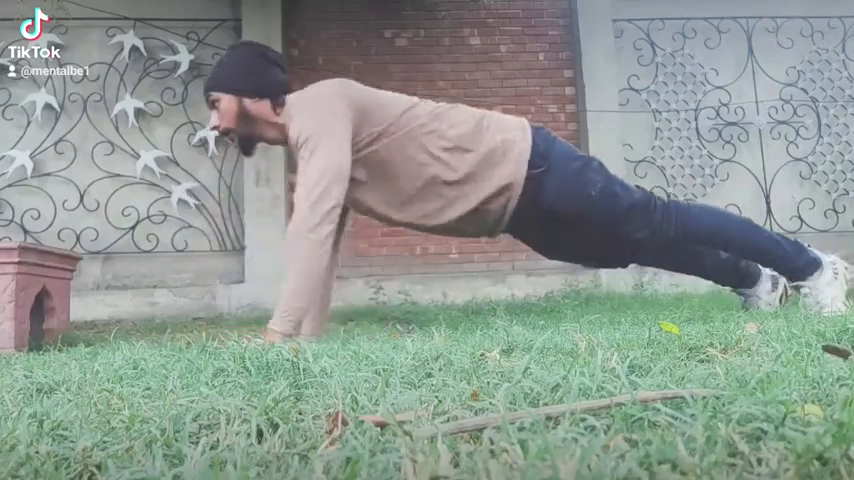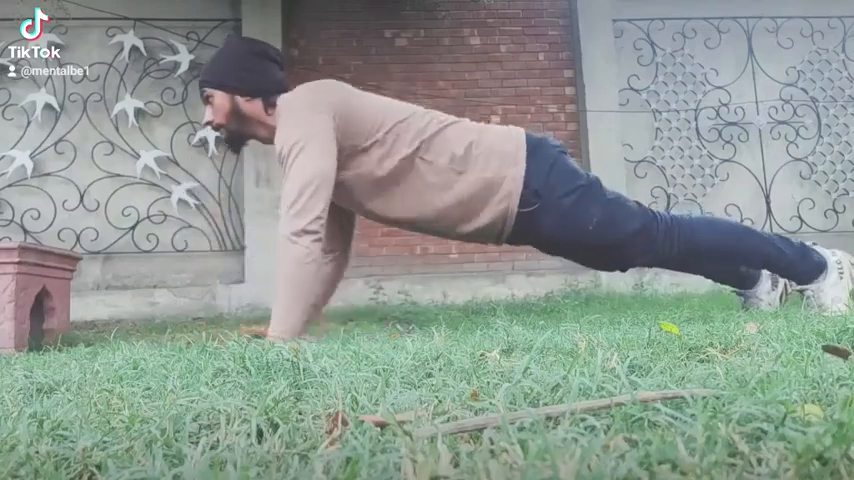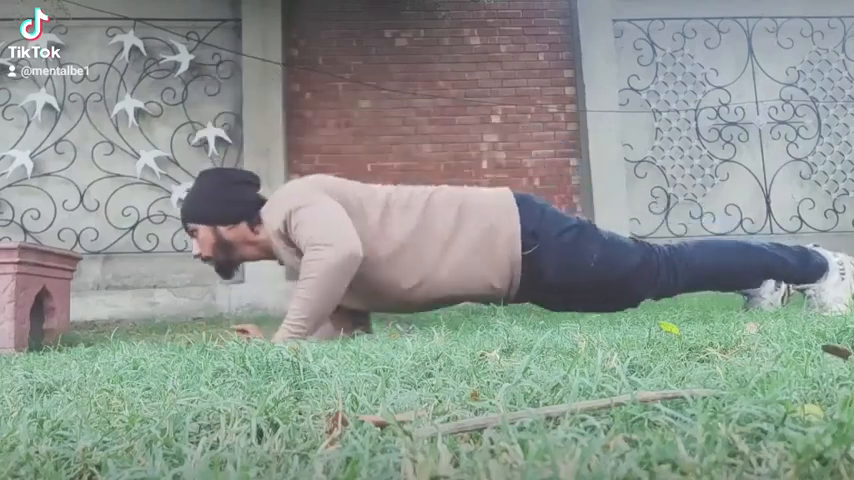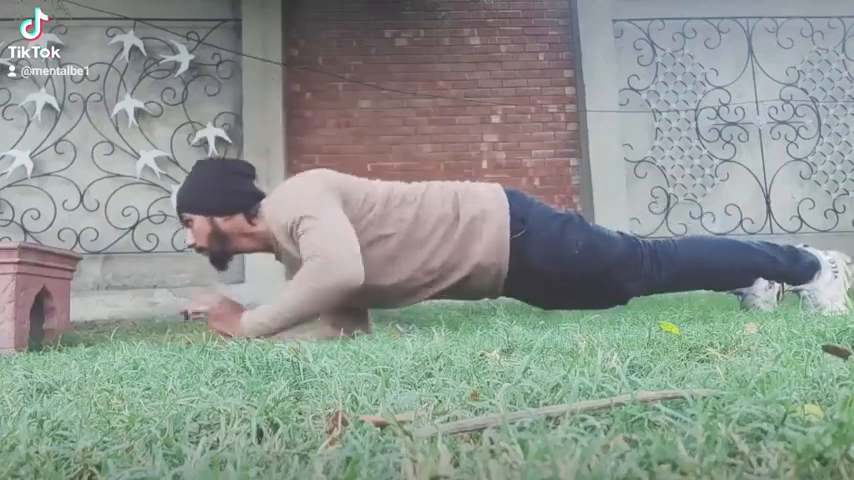
dt=0.3s
person 1, frame 1
left shoulder: (317, 106)
right shoulder: (303, 144)
left elbow: (314, 223)
right elbow: (321, 238)
left wrist: (278, 337)
right wrist: (308, 339)
left hip: (528, 168)
right hip: (513, 207)
left knee: (656, 226)
right knee: (624, 249)
right ankle: (755, 282)
person 1, frame 2
left shoulder: (303, 109)
right shoulder: (309, 142)
left elbow: (303, 232)
right elbow: (331, 252)
left wrist: (280, 340)
right wrist: (293, 326)
left hip: (522, 181)
right hip: (511, 205)
left knee: (657, 237)
right knee: (638, 245)
right ankle: (759, 280)
person 1, frame 3
left shoulder: (295, 201)
right shoulder: (293, 245)
left elbow: (340, 252)
right elbow: (346, 326)
left wrist: (284, 343)
right wrist: (290, 345)
left hip: (518, 238)
right hip: (510, 261)
left knee: (658, 269)
right knee: (640, 280)
right ankle: (761, 277)
person 1, frame 4
left shoulder: (299, 201)
right shoulder: (288, 245)
left elbow: (344, 273)
right elbow: (348, 323)
left wrist: (254, 323)
right wrist: (278, 328)
left hip: (510, 231)
right hip: (505, 263)
left knee: (650, 264)
right knee: (622, 287)
right ankle: (756, 277)
